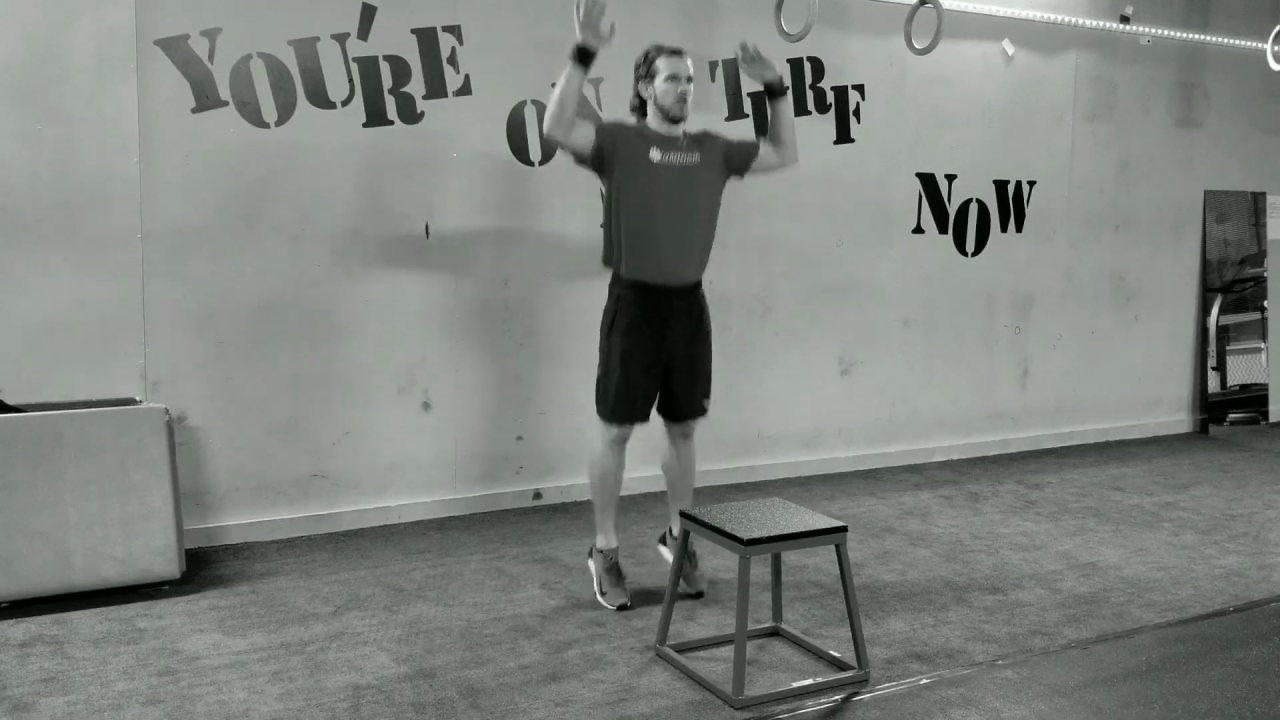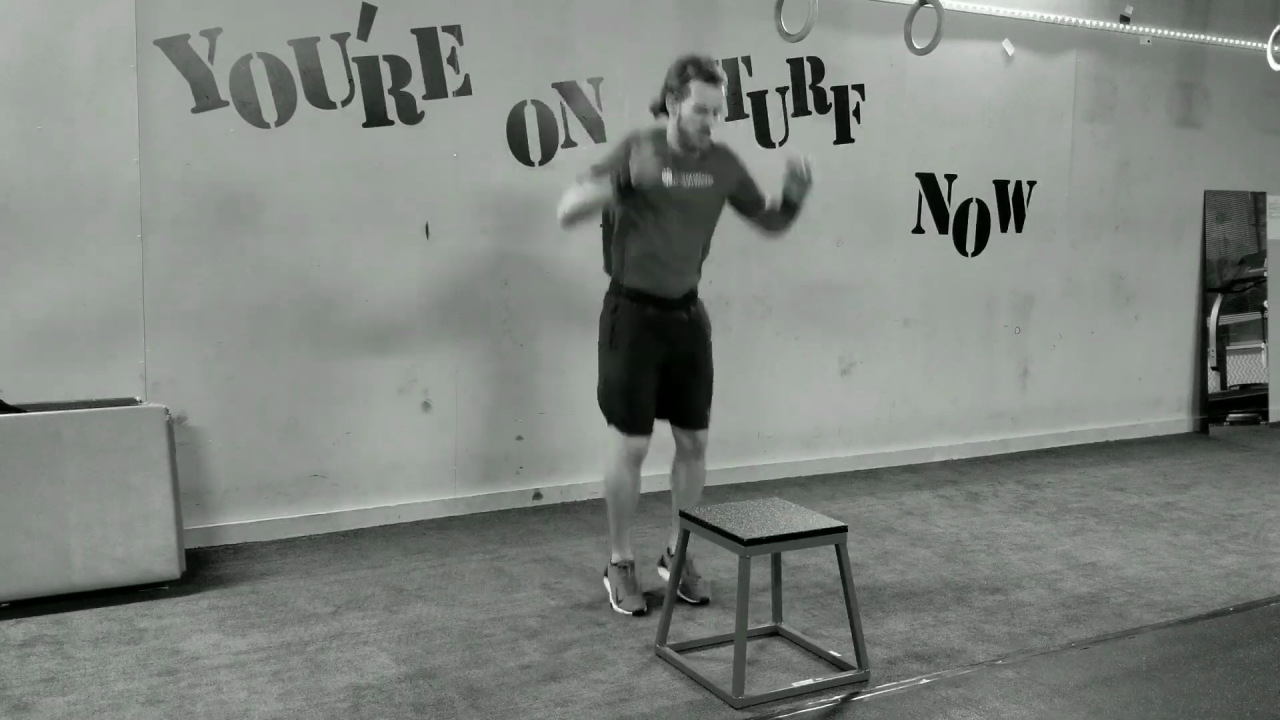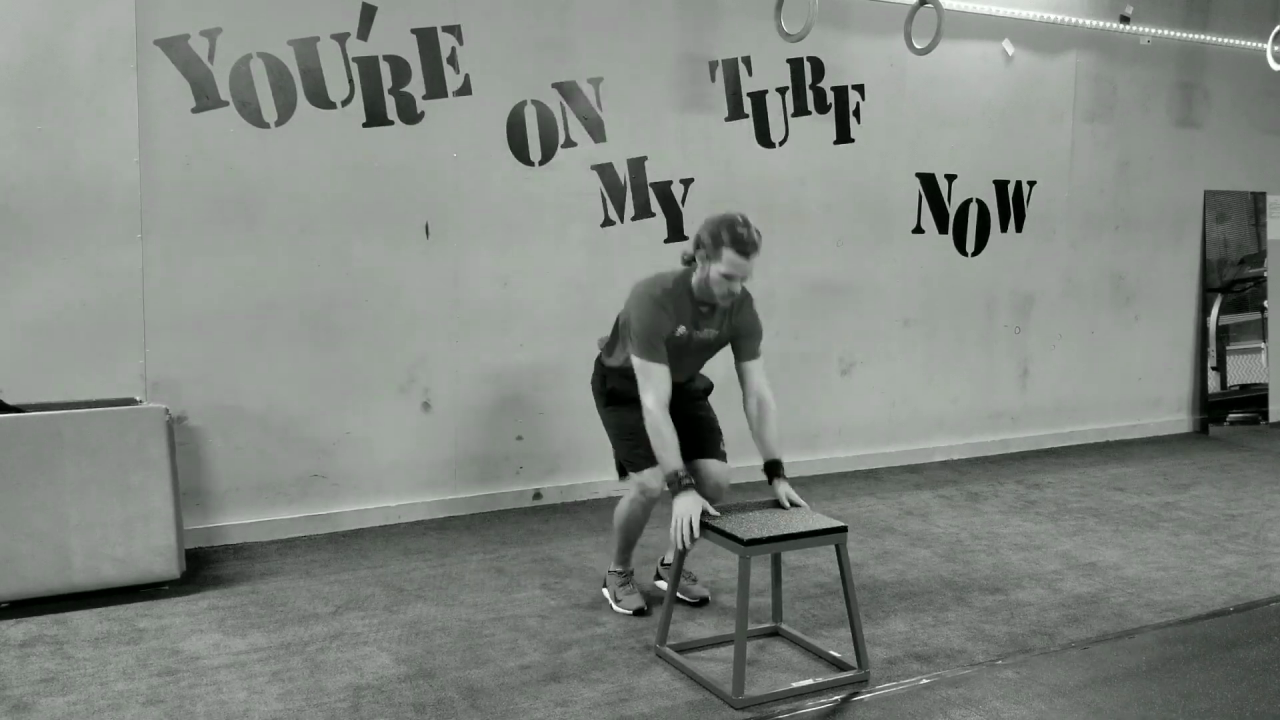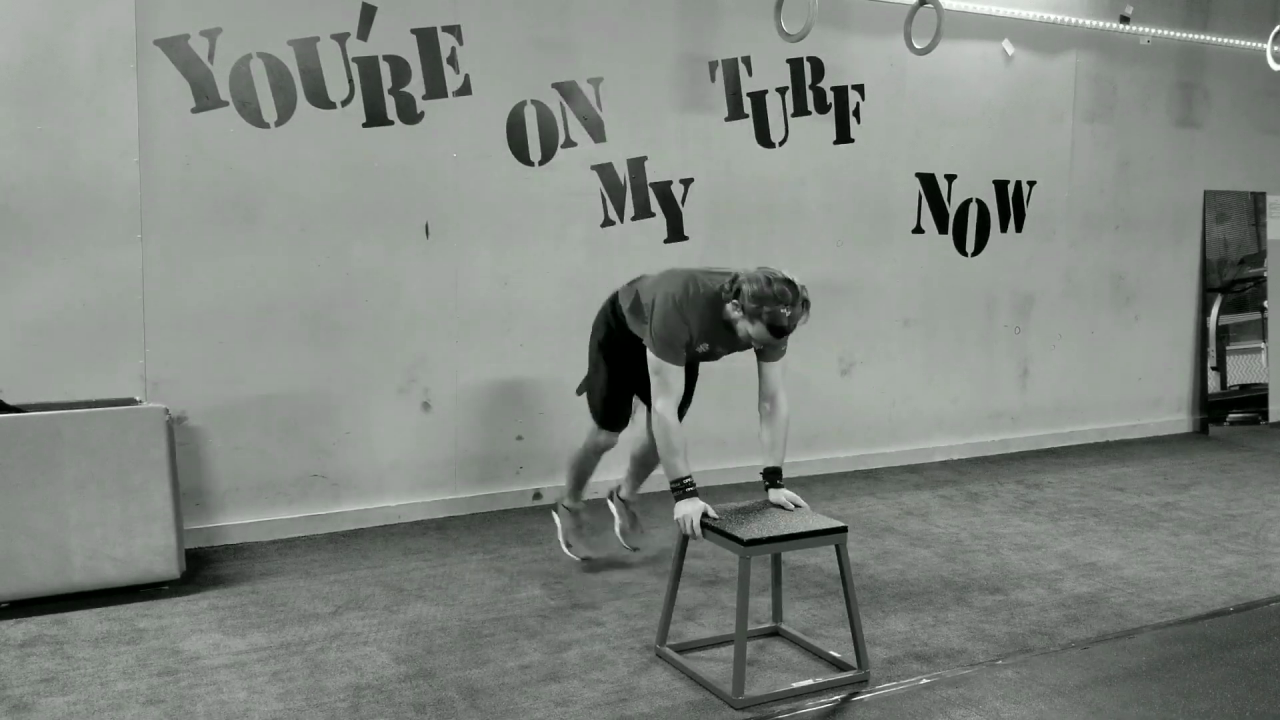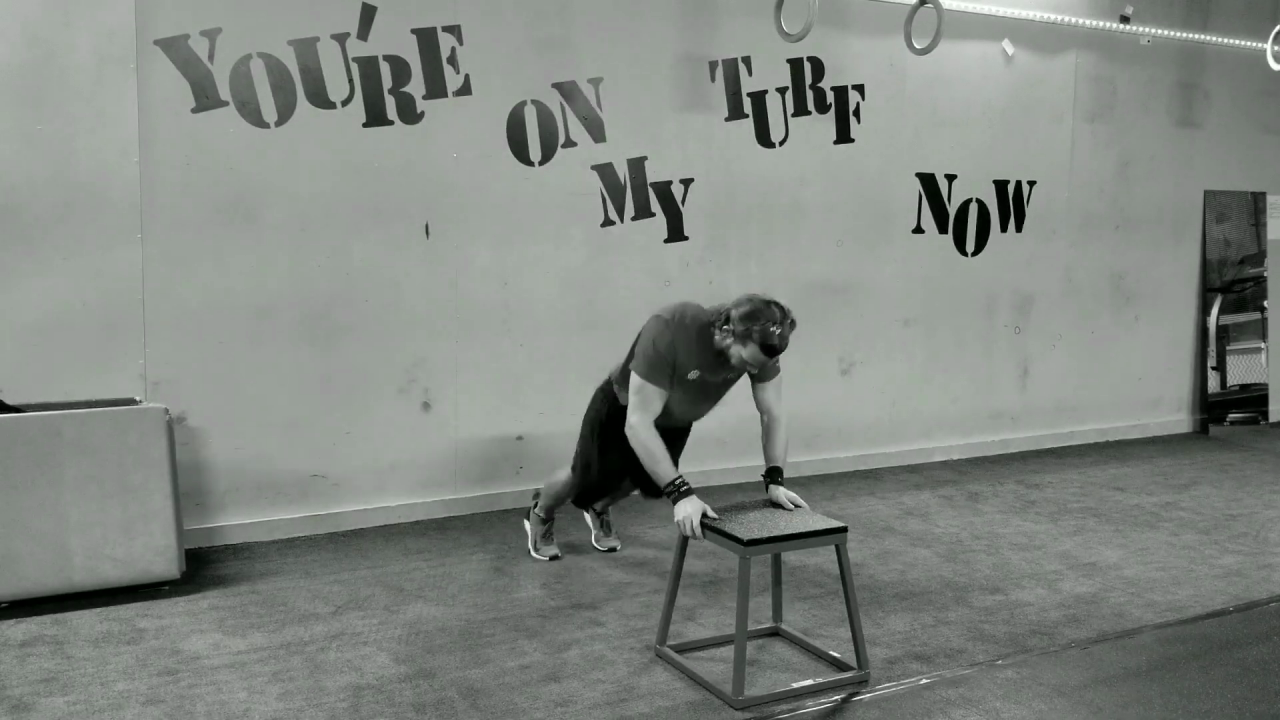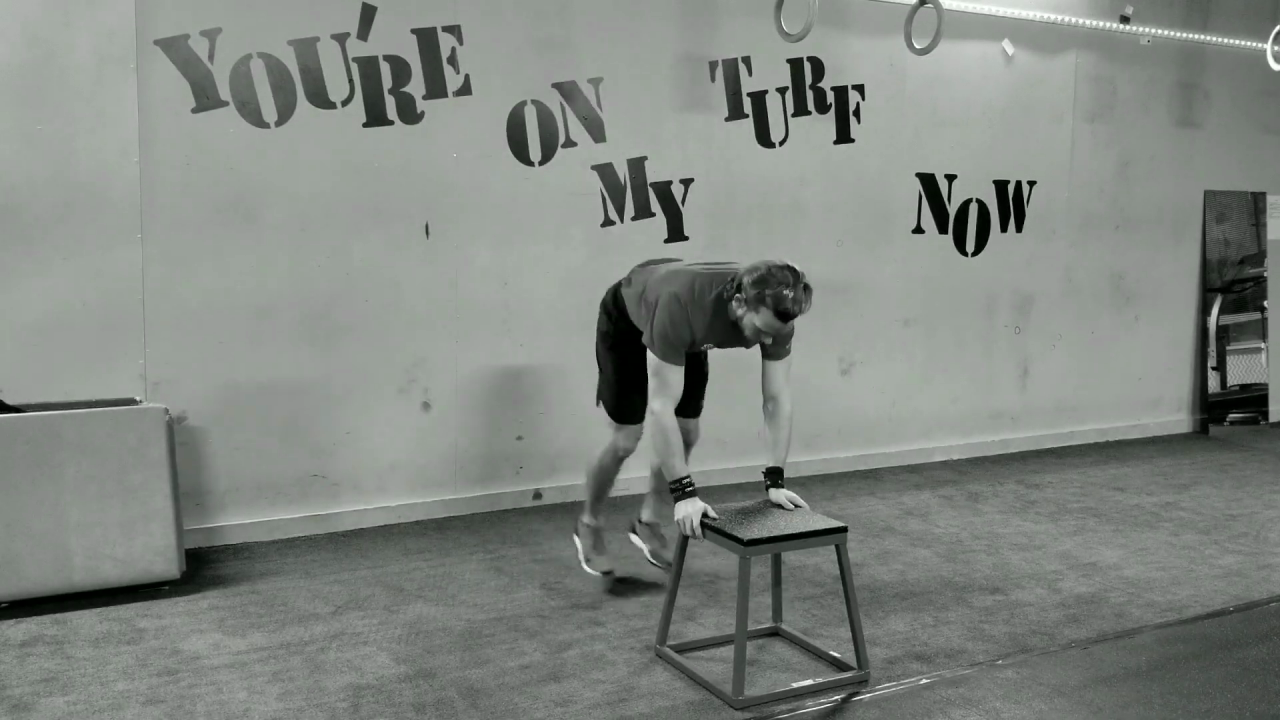
dt=0.3s
person 1, frame 1
left shoulder: (710, 149)
right shoulder: (618, 141)
left elbow: (783, 154)
right elbow: (556, 128)
left wrist: (774, 90)
right wrist: (583, 52)
left hip: (690, 306)
right hip: (636, 305)
left knee: (683, 429)
right knee: (617, 431)
left ankle: (676, 534)
right ankle: (605, 548)
person 1, frame 2
left shoulder: (723, 164)
right shoulder: (633, 152)
left elbow: (770, 222)
right elbow: (569, 211)
left wrist: (794, 195)
right wrist: (626, 176)
left hip: (684, 313)
right hip: (632, 314)
left knee: (694, 439)
right knee: (632, 444)
left ankle: (676, 555)
right ankle: (620, 563)
person 1, frame 3
left shoulder: (740, 308)
right shoulder: (655, 299)
left elbow: (756, 392)
right elbow: (653, 403)
left wrist: (776, 473)
right wrist: (682, 489)
left hip: (683, 384)
right hip: (624, 386)
left knee: (715, 479)
right knee: (649, 483)
left ankle: (672, 565)
right ankle: (618, 574)
person 1, frame 4
left shoulder: (773, 317)
right shoulder: (679, 302)
left elbow: (772, 401)
right elbow: (664, 405)
left wrist: (774, 481)
right wrist: (684, 492)
right hip: (627, 332)
left knee: (661, 434)
right knee: (607, 434)
left ankle: (624, 500)
right ankle: (570, 508)
person 1, frame 5
left shoulder: (761, 343)
right shoulder: (669, 331)
left elbow: (772, 414)
right elbow: (637, 421)
left wrist: (774, 481)
right wrist: (682, 494)
right hip: (624, 410)
left knee: (649, 484)
right knee: (585, 488)
left ankle: (599, 511)
right ankle: (540, 515)
person 1, frame 6
left shoulder: (776, 314)
right shoulder: (684, 303)
left elbow: (777, 398)
right elbow: (662, 406)
left wrist: (775, 479)
right wrist: (684, 493)
left hip: (686, 339)
right hip: (629, 321)
left knee: (687, 436)
right knee: (626, 441)
left ankle: (648, 522)
right ankle: (589, 525)
